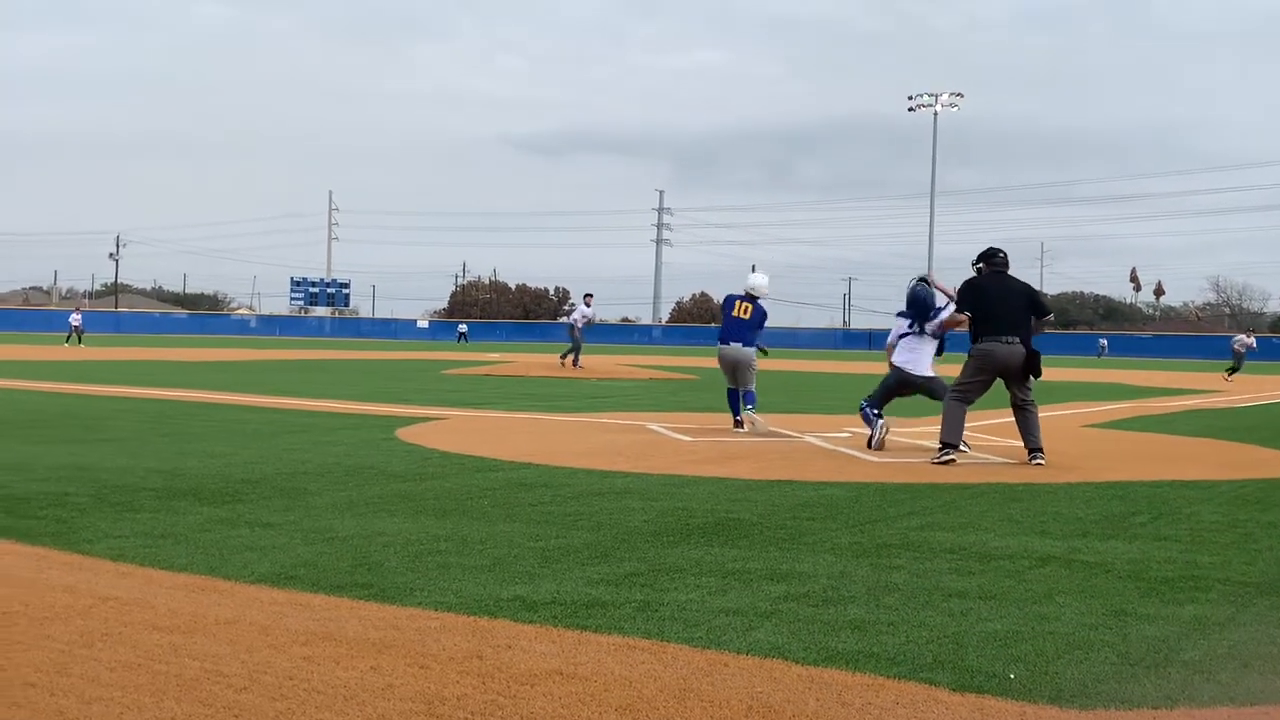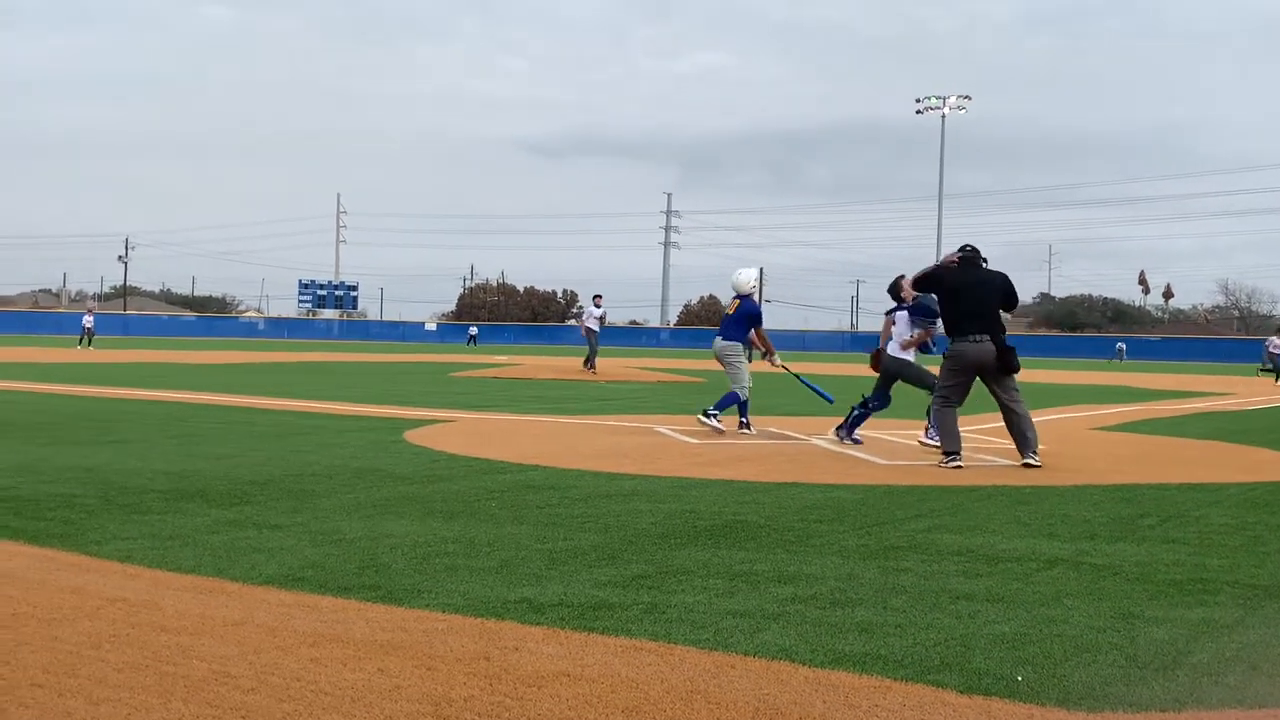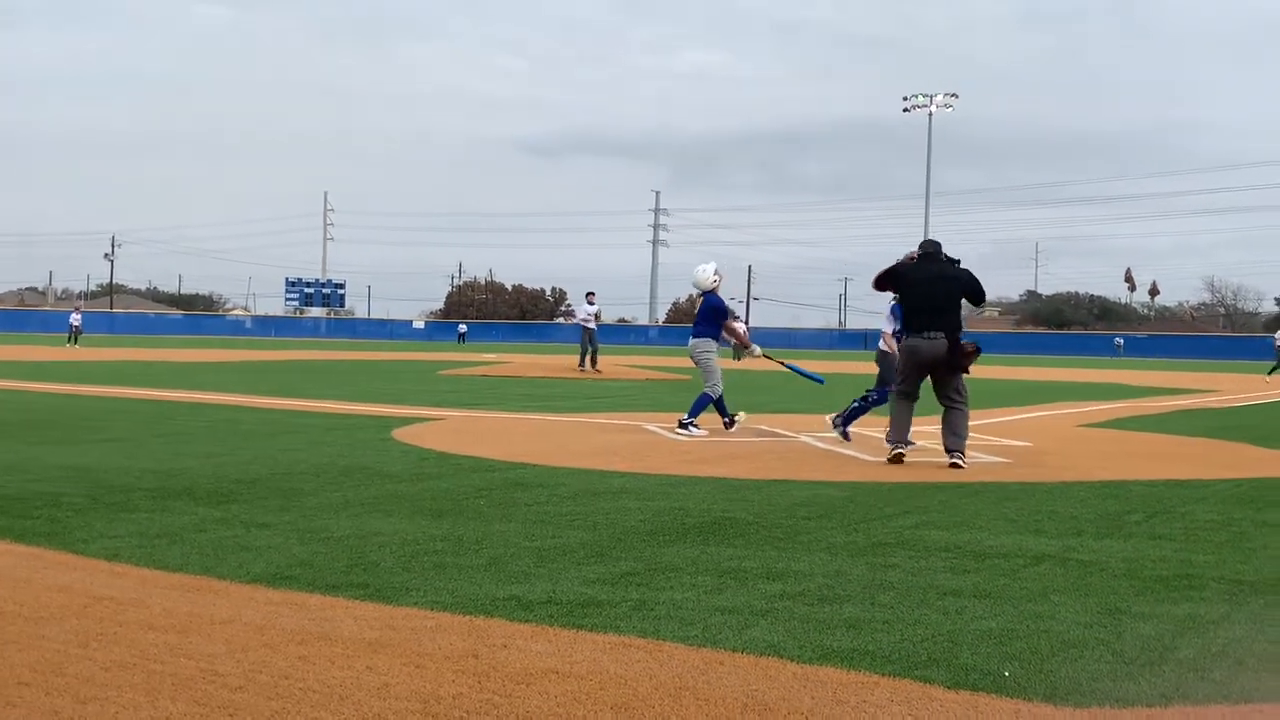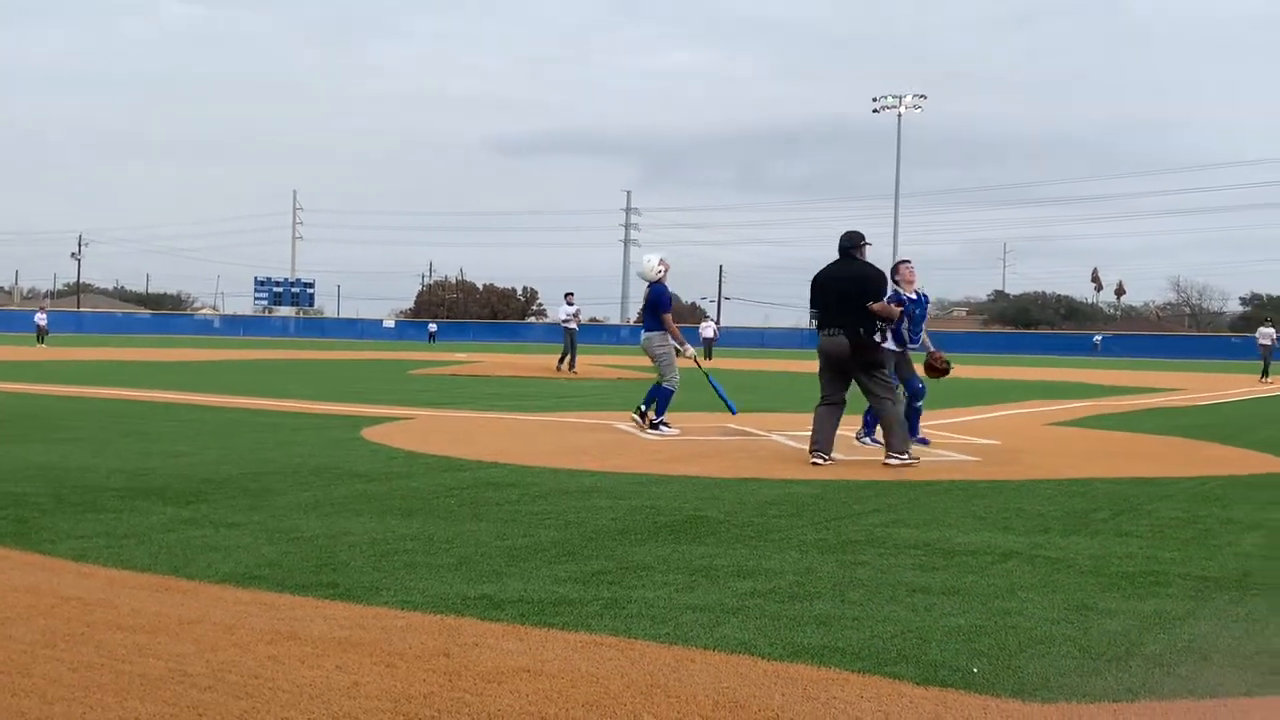
dt=0.3s
person 1, frame 1
left shoulder: (974, 284)
right shoulder: (1024, 288)
left elbow: (960, 318)
right elbow: (1047, 317)
left wrist: (938, 327)
left hip: (987, 349)
right hip: (1019, 351)
left knee: (957, 397)
right knee: (1025, 402)
left ankle: (948, 448)
right ankle: (1036, 452)
person 1, frame 2
left shoulder: (943, 276)
right shoulder: (998, 278)
left elbow: (911, 284)
right elbow: (1012, 305)
left wrist: (939, 266)
left hip: (960, 349)
right hip: (993, 348)
left knee: (944, 402)
right knee: (1011, 401)
left ankle: (952, 454)
right ankle: (1029, 452)
person 1, frame 3
left shoulder: (905, 272)
right shoulder: (959, 274)
left elbow: (876, 283)
right elbow: (980, 300)
left hip: (912, 344)
right hip: (946, 345)
left knee: (903, 396)
right knee: (956, 401)
left ankle: (898, 443)
right ankle: (956, 452)
person 1, frame 4
left shoulder: (823, 274)
right shoulder: (872, 272)
left elbow: (815, 313)
right elbow: (877, 307)
right wrist: (894, 313)
left hip: (827, 342)
right hip: (858, 343)
left knee: (830, 400)
right knee: (886, 396)
left ankle: (819, 450)
right ankle: (897, 450)
person 2, frame 1
left shoulder: (901, 320)
right shoulder: (938, 317)
left elbow: (890, 346)
right elbow: (955, 299)
right wrist: (938, 285)
left hip: (898, 373)
right hip: (923, 378)
left knee: (868, 405)
left ankle: (876, 423)
person 2, frame 2
left shoulder: (899, 310)
right shoulder: (908, 314)
left elbow: (888, 321)
right elbow: (904, 345)
left wrist: (882, 347)
right wrist: (923, 335)
left hip: (888, 359)
right hip: (901, 362)
left knee: (877, 399)
left ankle: (844, 431)
right ankle: (933, 433)
person 2, frame 3
right shoulder: (895, 306)
right elbow: (886, 335)
right wrist: (898, 355)
left hip: (896, 355)
right hip: (888, 354)
left knee: (879, 395)
left ankle: (840, 421)
person 2, frame 4
left shoulder: (922, 299)
right shoulder: (893, 298)
left elbow: (920, 328)
left wrist: (930, 349)
left hip: (903, 352)
right hip: (887, 351)
left knee: (917, 390)
left ankle: (912, 433)
right ankle: (866, 432)
person 3, frame 1
left shoulder: (729, 299)
right shoulder: (761, 311)
left hip: (723, 349)
right hip: (745, 351)
left knee: (733, 385)
right knee: (748, 388)
left ankle: (738, 420)
right ankle: (749, 410)
person 3, frame 2
left shoulder: (734, 300)
right shoulder: (753, 307)
right elbow: (761, 336)
left wrist: (762, 349)
right wrist: (773, 355)
left hip: (719, 344)
right hip: (732, 348)
left knee: (743, 383)
right knee: (741, 391)
left ankle: (744, 422)
right ankle: (710, 413)
person 3, frame 3
left shoulder: (704, 297)
right shoulder: (716, 302)
right elbow: (731, 329)
left wrist: (734, 342)
right wrist: (751, 346)
left hip: (698, 344)
right hip: (704, 346)
left knee: (715, 383)
right knee: (713, 387)
left ankle: (728, 419)
right ankle: (686, 422)
person 3, frame 4
left shoulder: (651, 289)
right shoulder: (662, 291)
right elbow: (668, 324)
left wrist: (671, 343)
right wrist: (685, 346)
left hip: (648, 337)
right hip: (658, 338)
left knee: (665, 379)
right knee: (671, 380)
left ankle: (642, 411)
right ankle: (656, 422)
